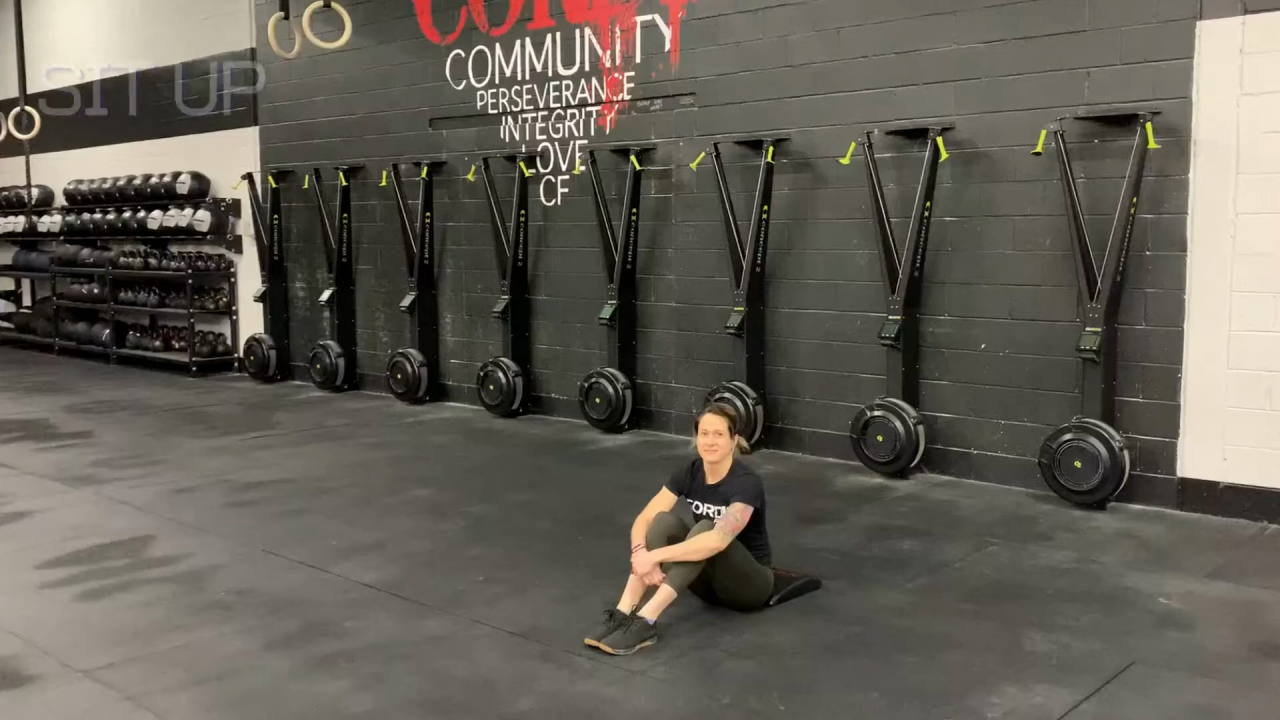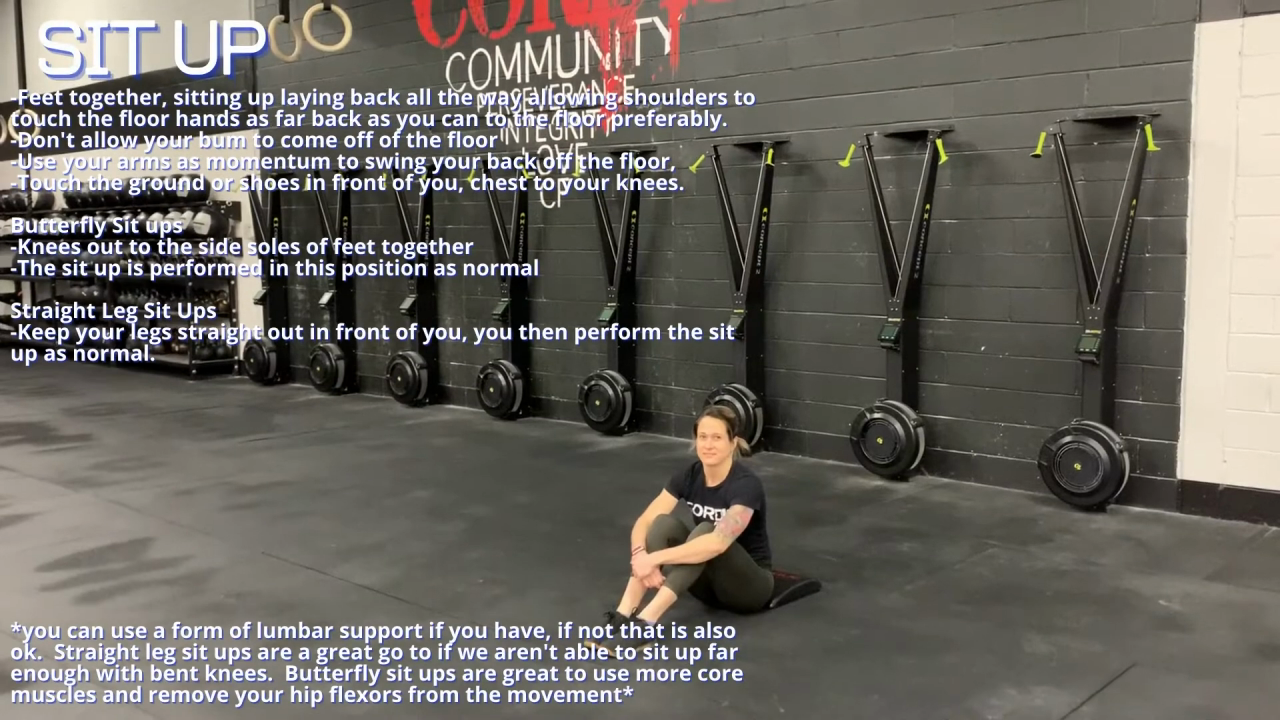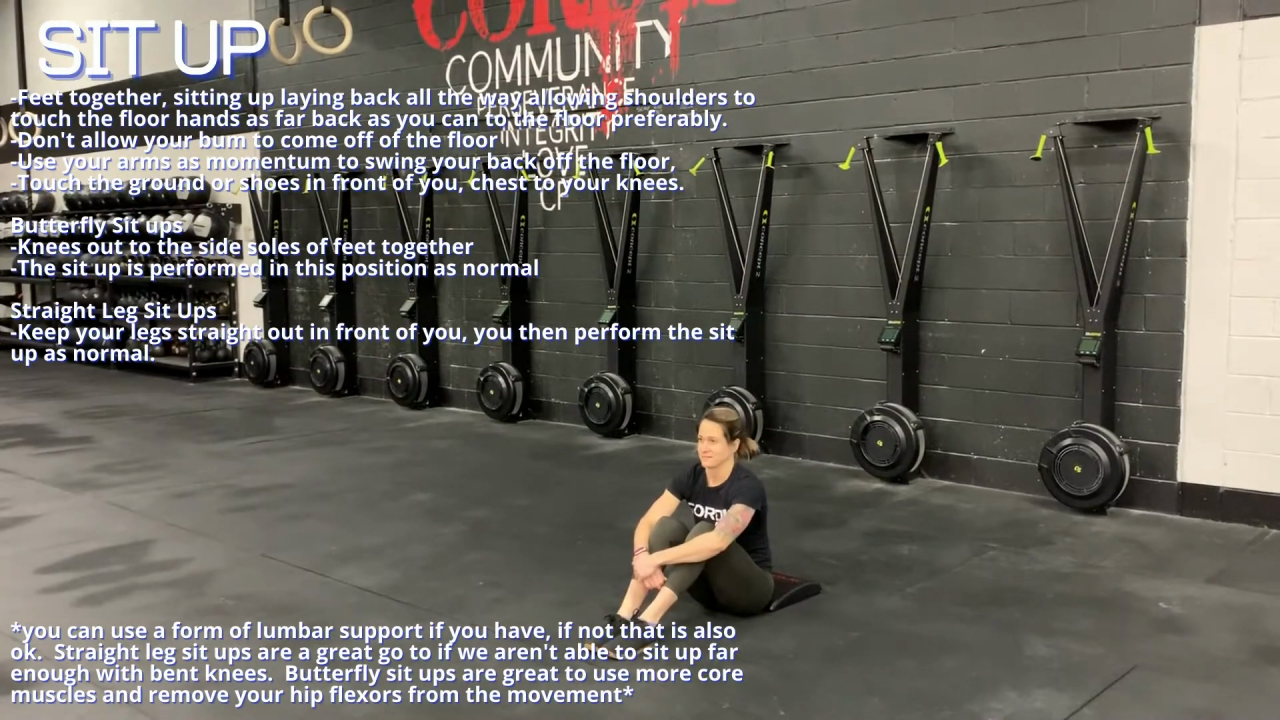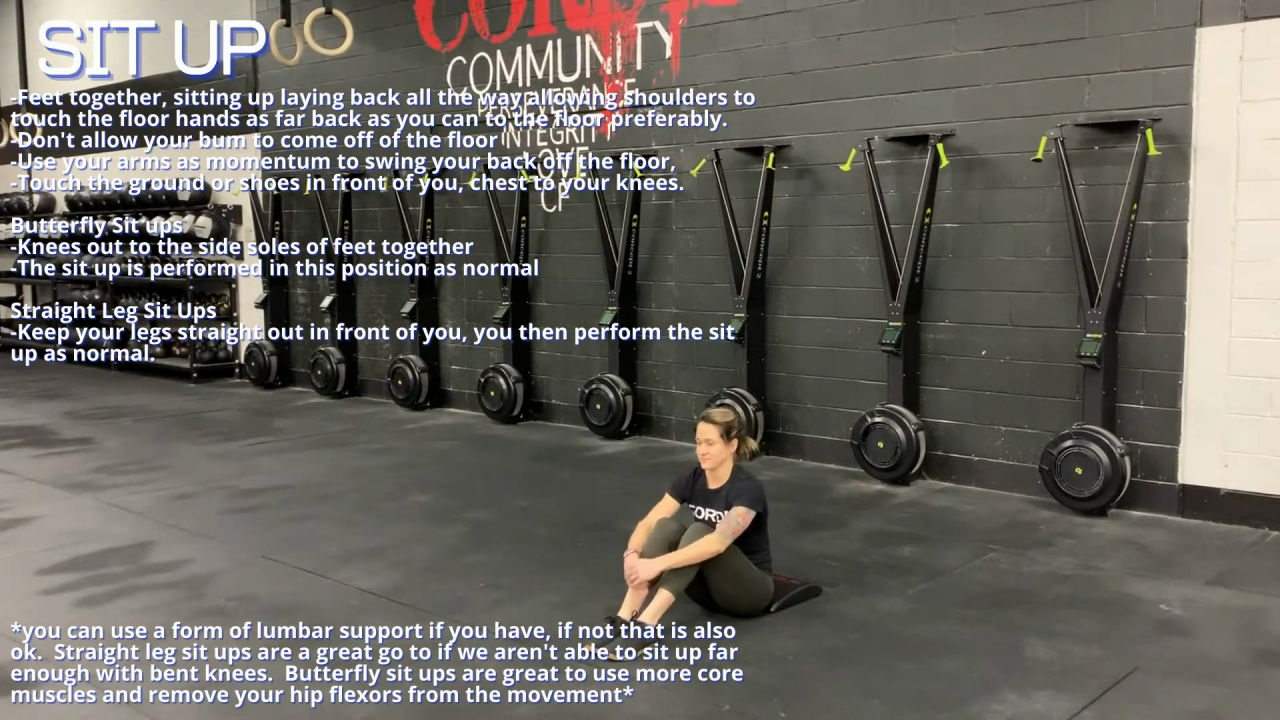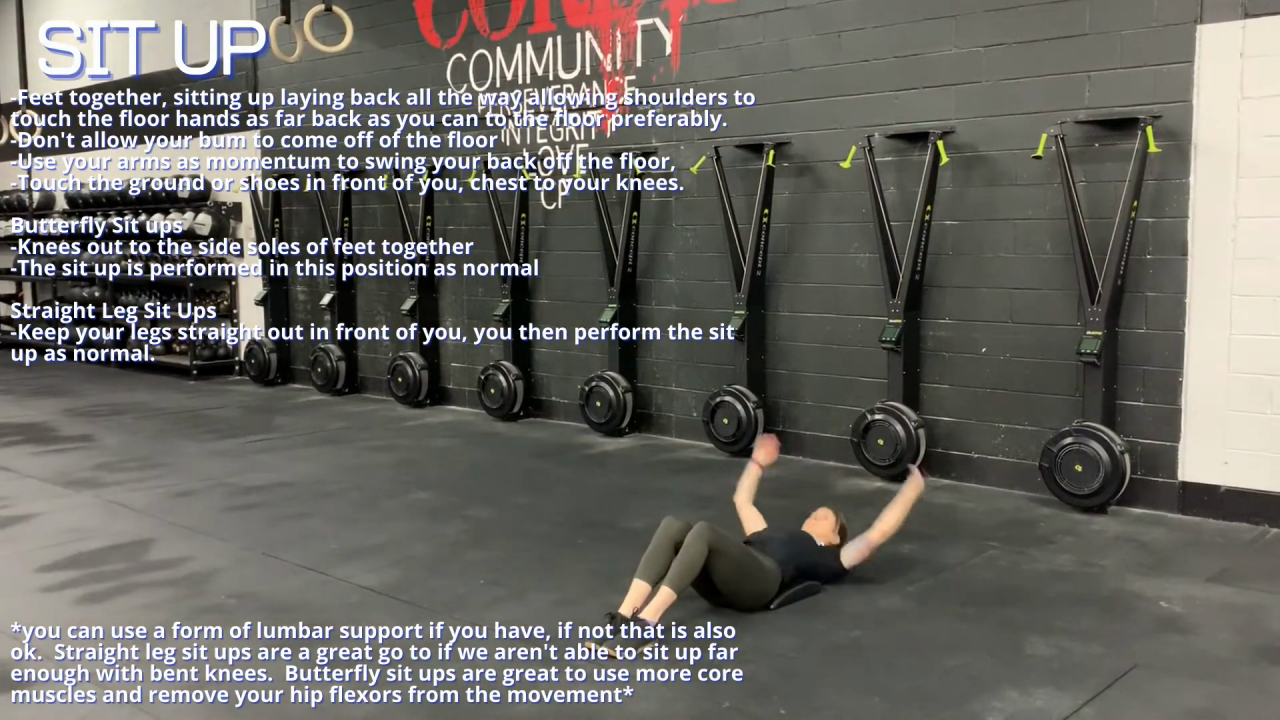
dt=1s
person 1, frame 1
left shoulder: (746, 483)
right shoulder: (688, 472)
left elbow: (717, 540)
right elbow: (644, 520)
left wrist: (655, 556)
right wrist: (640, 554)
left hip: (749, 581)
right hip: (707, 578)
left knee: (704, 529)
right knee: (664, 520)
left ankle: (645, 621)
right ankle: (623, 614)
person 1, frame 2
left shoulder: (746, 485)
right shoulder: (689, 476)
left elbow: (718, 543)
right elbow: (644, 522)
left wrist: (654, 559)
right wrist: (639, 556)
left hip: (749, 583)
right hip: (708, 580)
left knee: (705, 532)
right knee: (664, 523)
left ankle: (645, 622)
right ankle: (624, 616)
person 1, frame 3
left shoulder: (748, 487)
right shoulder: (691, 477)
left elbow: (718, 541)
right elbow: (647, 523)
left wrist: (656, 559)
right wrist: (642, 555)
left hip: (749, 586)
right hip: (708, 585)
left knee: (703, 531)
right knee: (667, 526)
left ankle: (647, 622)
right ankle: (624, 617)
person 1, frame 4
left shoulder: (748, 488)
right shoulder: (691, 480)
left elbow: (718, 542)
right elbow: (647, 524)
left wrist: (657, 564)
right wrist: (632, 556)
left hip: (749, 587)
right hip: (707, 586)
left knee: (699, 532)
right knee: (668, 525)
left ankle: (645, 624)
right ankle: (624, 619)
person 1, frame 5
left shoulder: (828, 559)
right shoulder: (774, 535)
left elbow: (877, 533)
right elbow: (743, 502)
left wrist: (911, 488)
right wrist: (758, 463)
left hip: (758, 581)
right hip: (723, 581)
left knee: (703, 530)
right knee: (673, 525)
left ankle: (646, 625)
right ankle: (623, 618)
